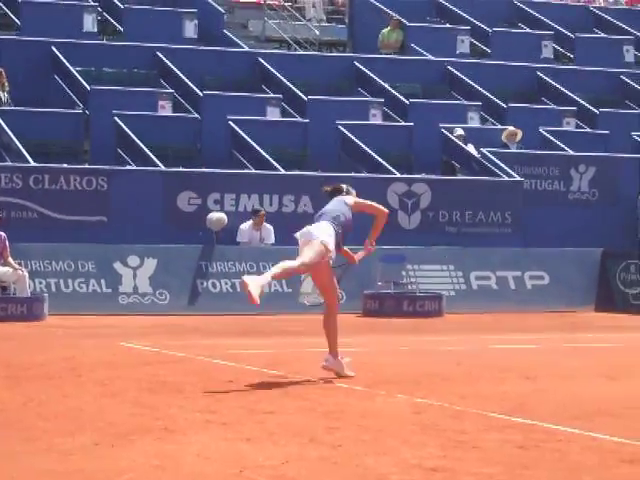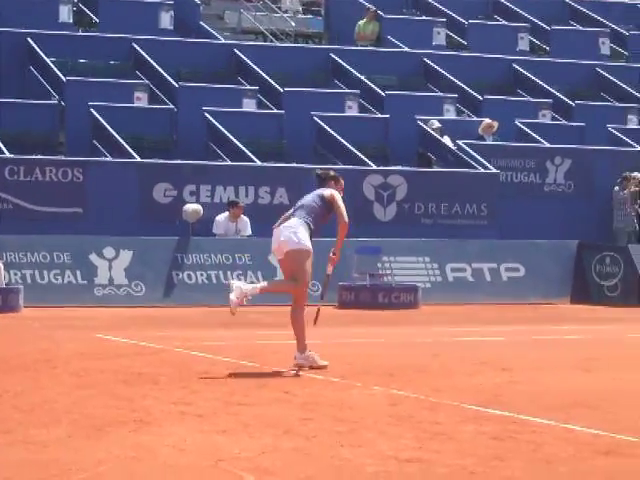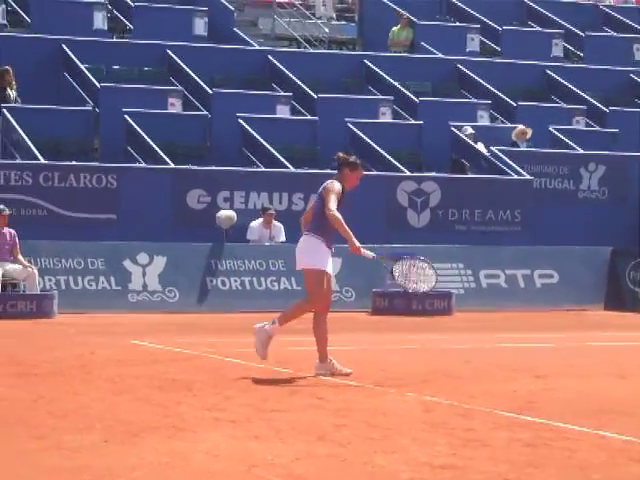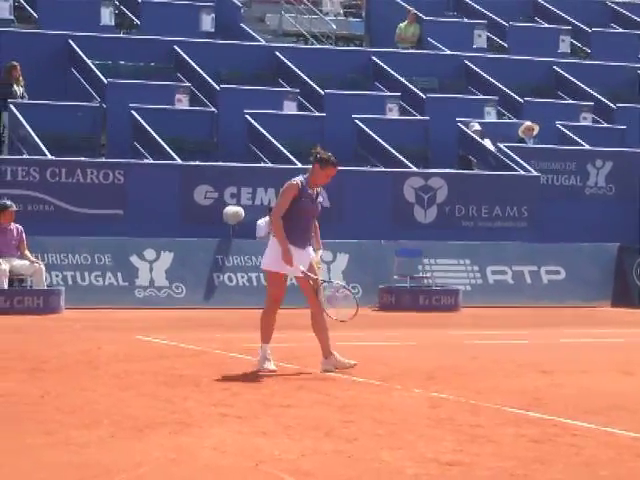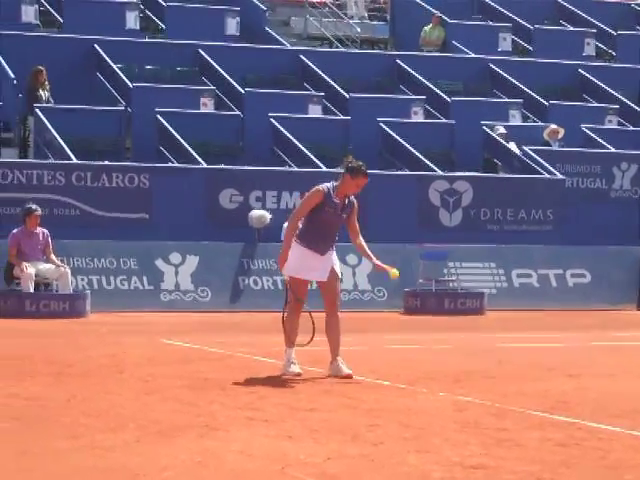
dt=0.5s
person 1, frame 1
left shoulder: (329, 212)
right shoulder: (348, 201)
right elbow: (383, 212)
left wrist: (345, 253)
right wrist: (370, 242)
left hip: (311, 237)
right hip: (319, 235)
left knee: (333, 300)
right knee: (298, 266)
left ankle: (333, 357)
right ankle: (258, 282)
person 1, frame 2
left shoulder: (308, 198)
right shoulder: (331, 194)
left elbow: (277, 225)
right elbow: (344, 221)
left wrist: (282, 254)
right wrist: (337, 250)
left hip: (281, 234)
right hip: (295, 233)
left knee: (299, 297)
right knee: (301, 287)
left ankle: (302, 353)
right ankle: (248, 288)
person 1, frame 3
left shoulder: (332, 190)
right shoulder: (334, 186)
left elbow: (305, 219)
right elbow: (331, 213)
right wrist: (352, 239)
left hip: (322, 250)
right hip: (314, 247)
left knee: (323, 308)
right knee: (312, 300)
left ankle: (324, 362)
right ankle: (266, 330)
person 1, frame 4
left shoulder: (318, 193)
right shoulder: (294, 185)
right elbow: (275, 216)
left wrist: (318, 249)
right wrist: (285, 248)
left hip: (304, 252)
right hip: (282, 249)
left knee: (317, 305)
right knee: (273, 303)
left ankle: (328, 357)
right ankle: (264, 355)
person 1, frame 5
left shoulder: (353, 203)
right shoulder: (320, 191)
left elbow: (356, 237)
right elbow: (295, 218)
left wrist: (373, 260)
right wrist: (285, 250)
left hip: (327, 255)
right hip: (302, 251)
left knee: (332, 308)
right knee: (295, 306)
left ankle: (336, 362)
right ankle: (289, 359)
